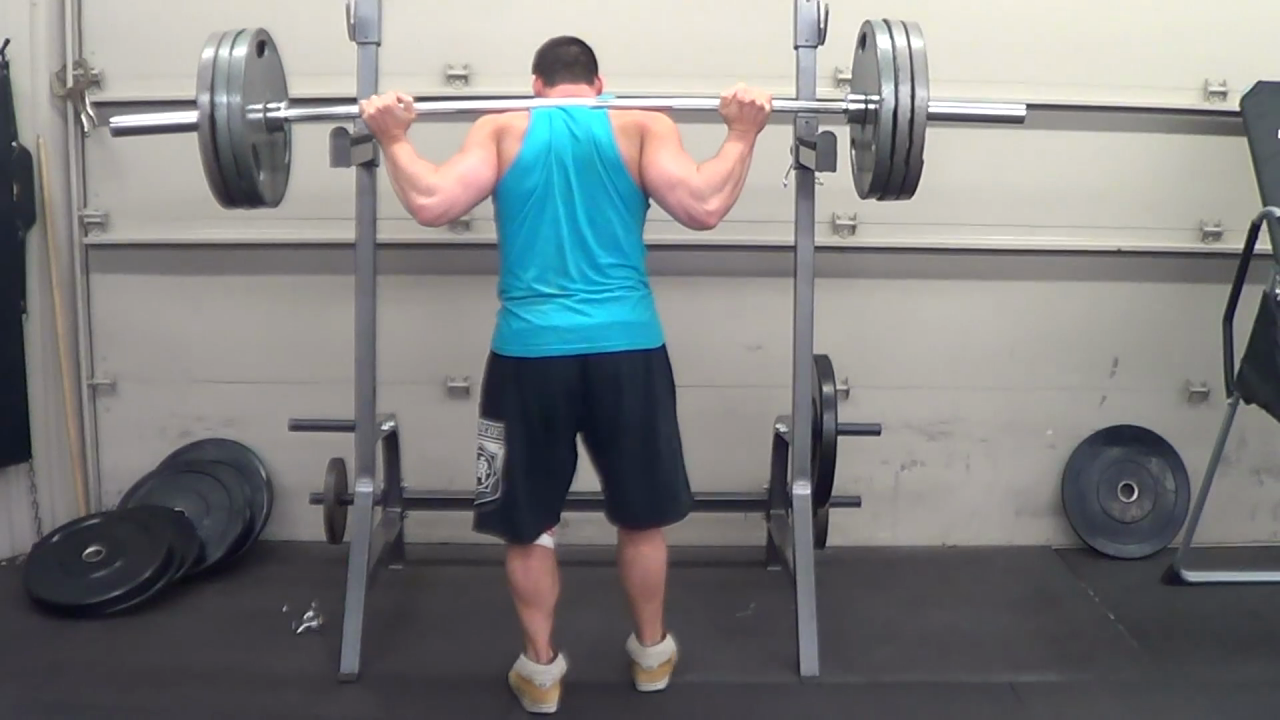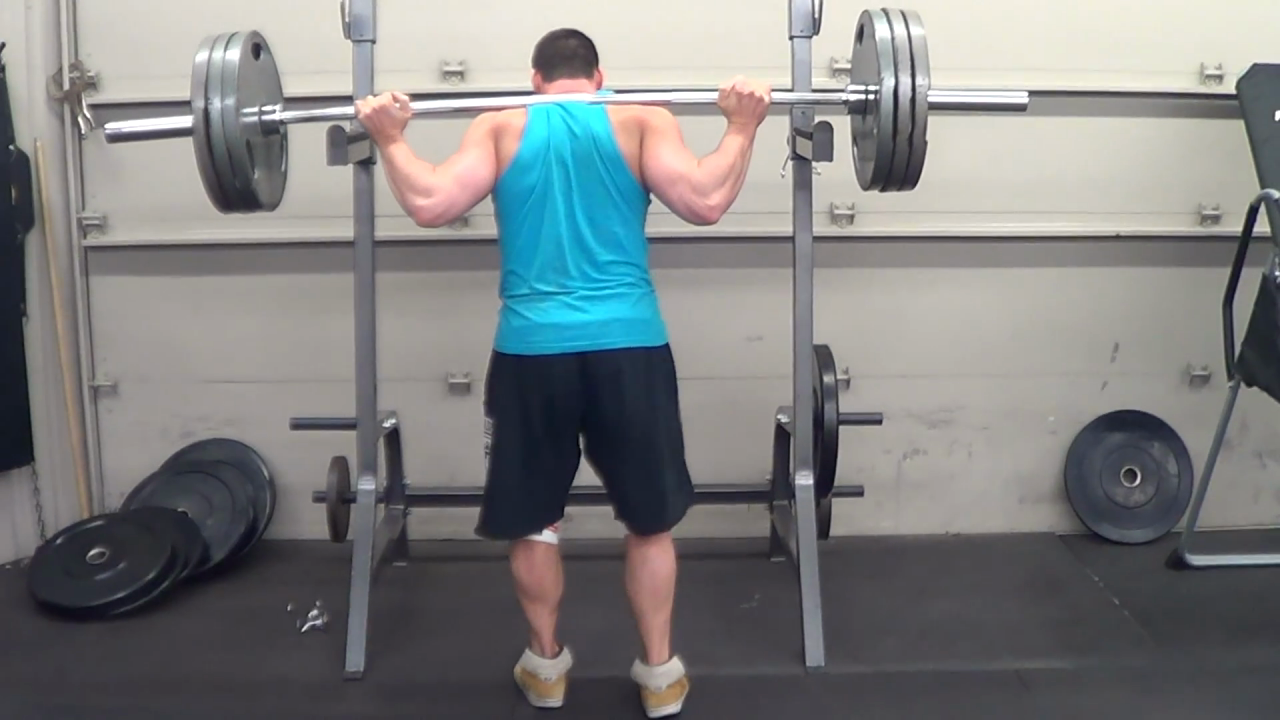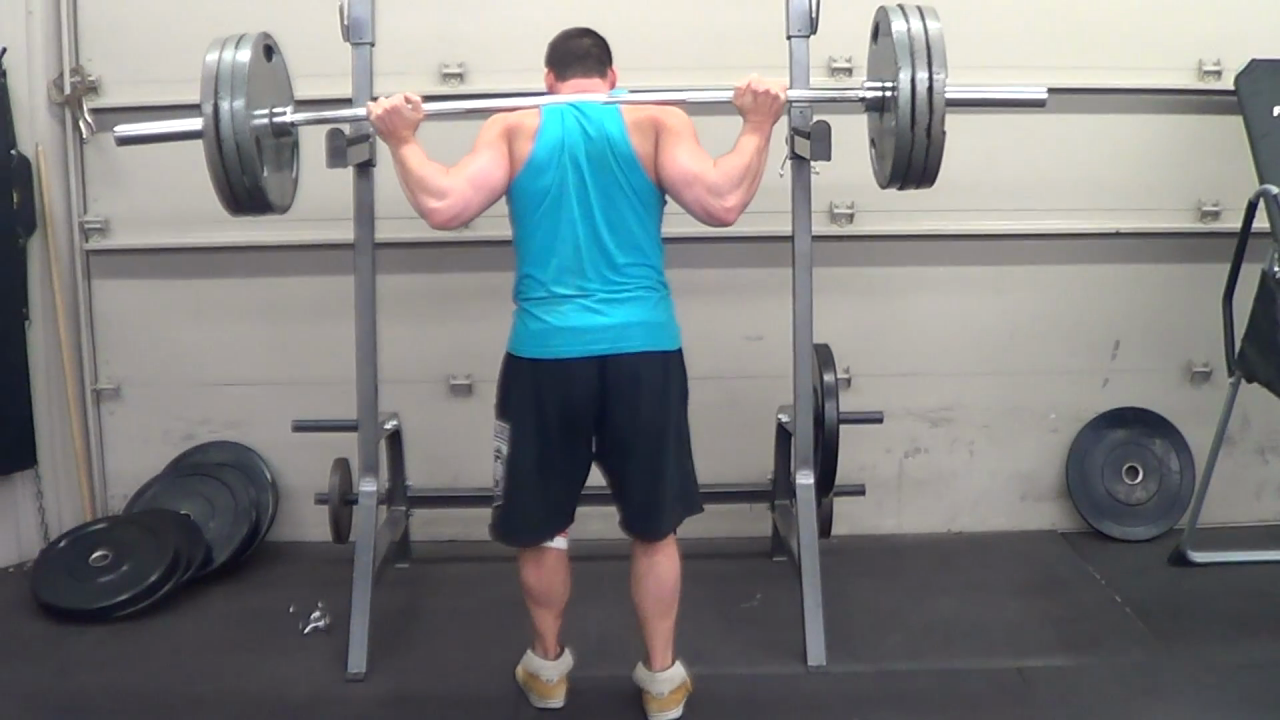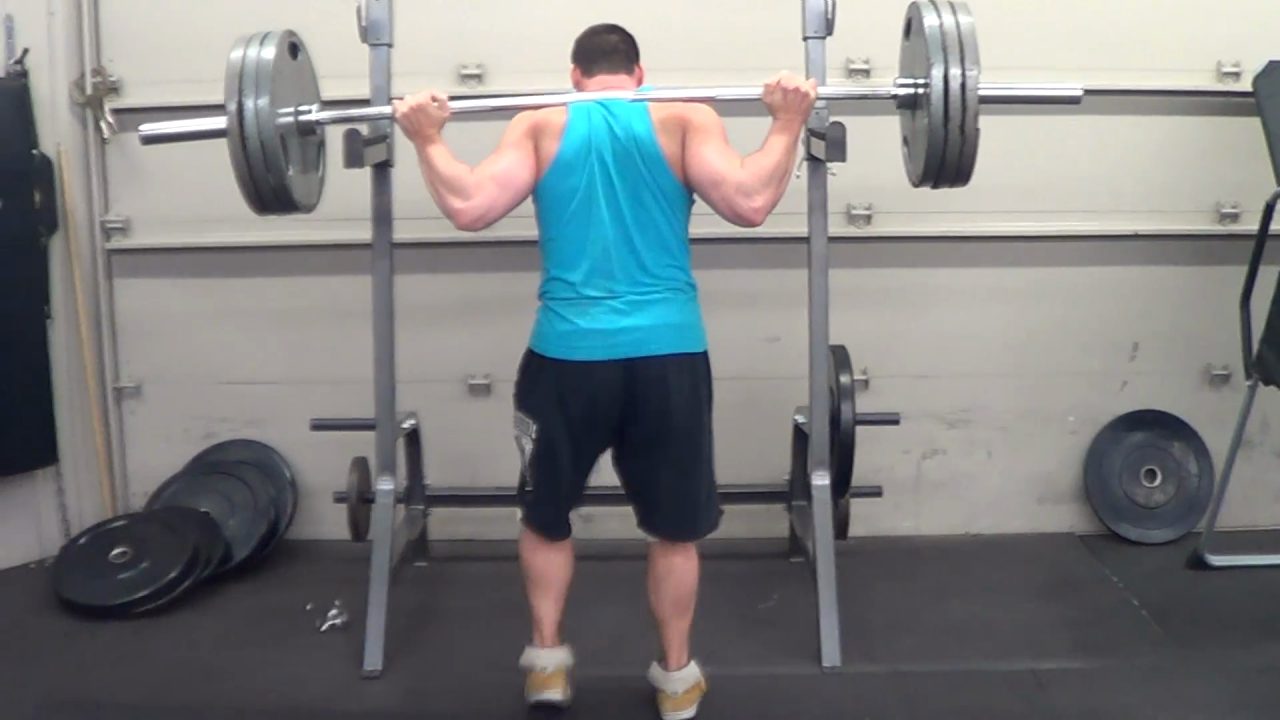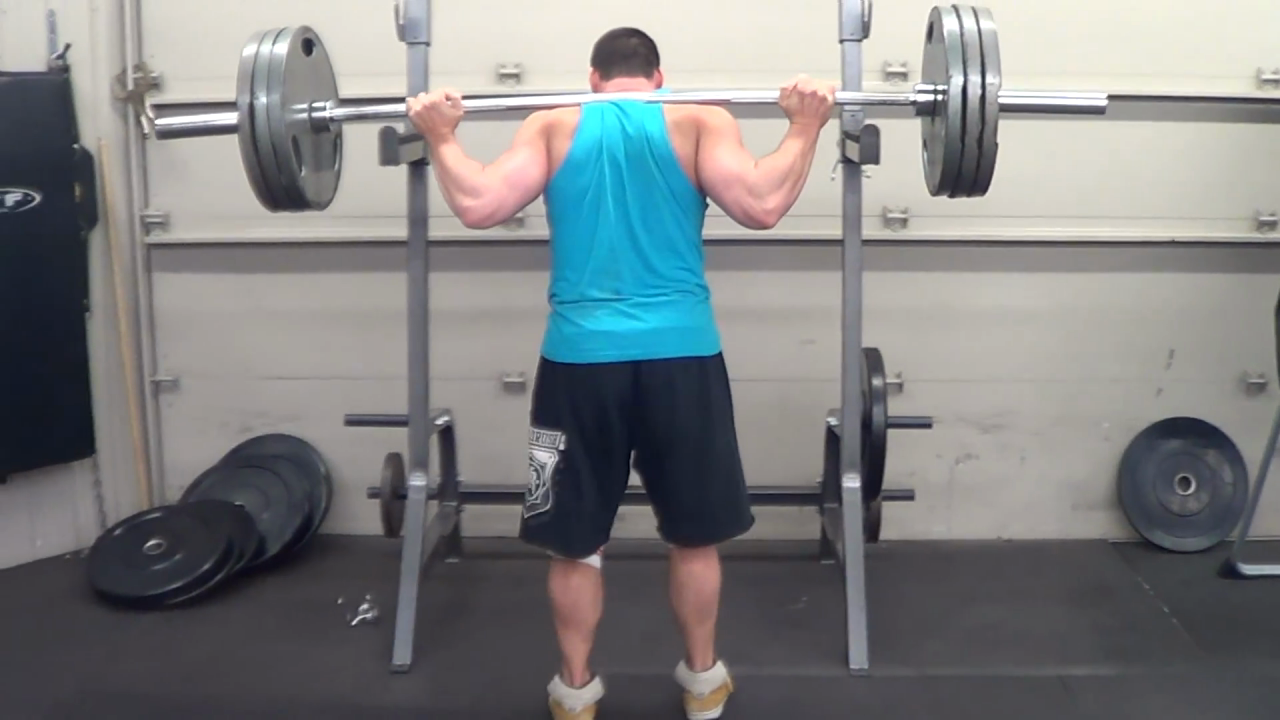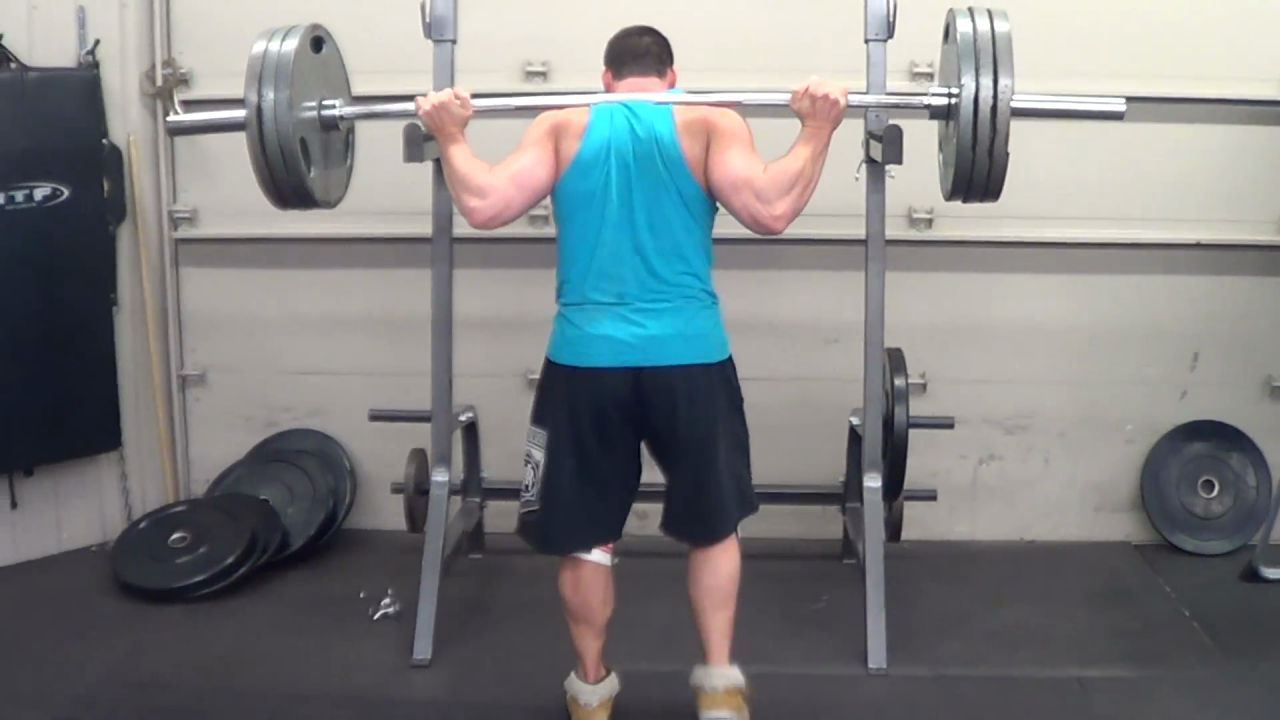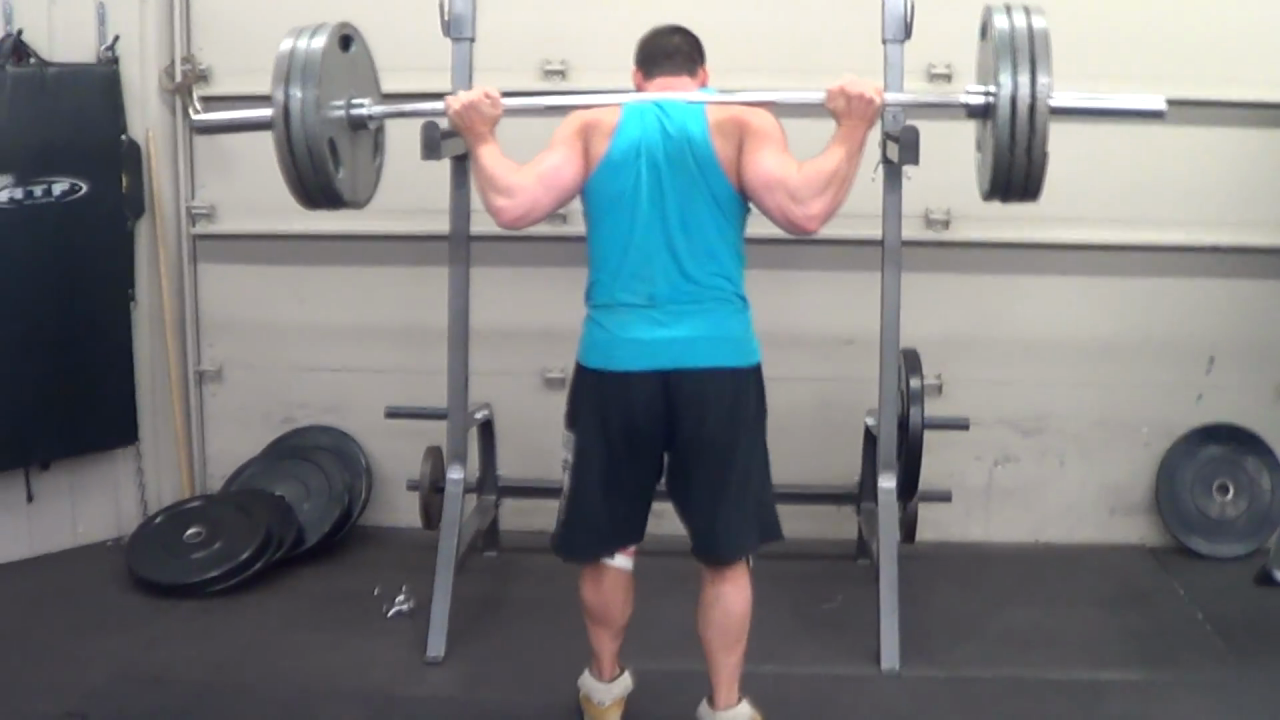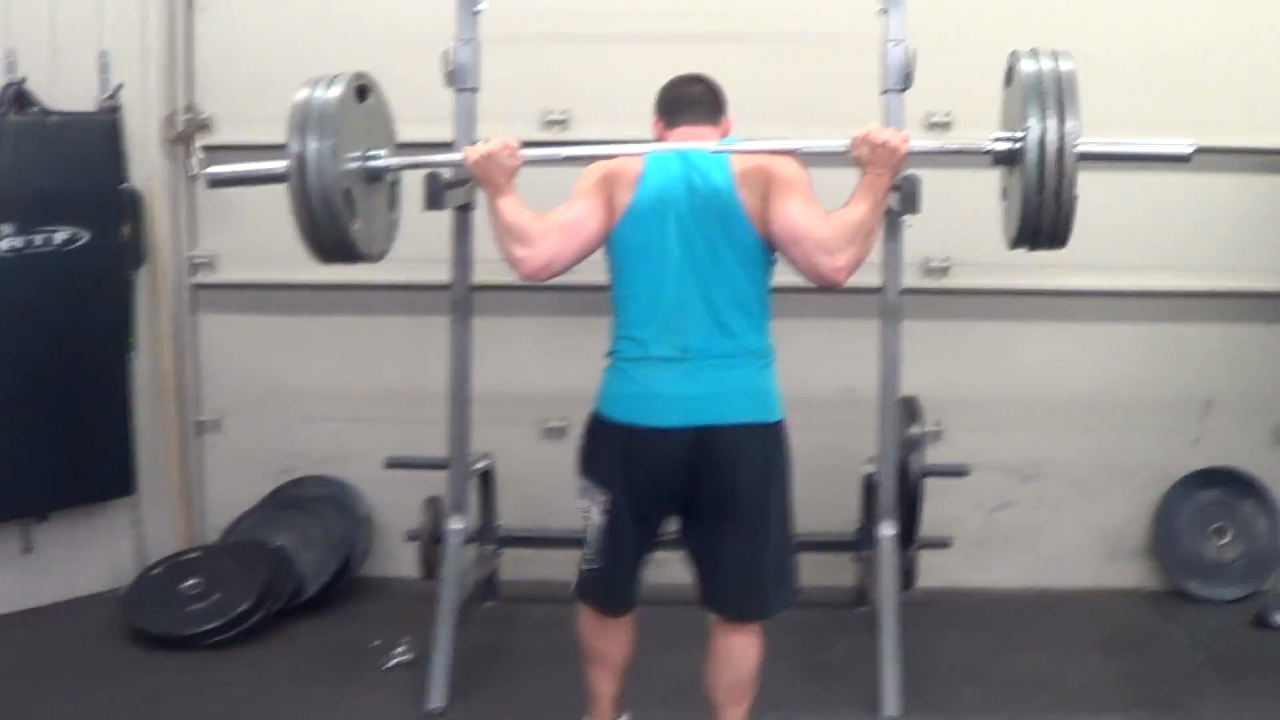
dt=0.3s
person 1, frame 1
left shoulder: (501, 127)
right shoulder: (641, 124)
left elbow: (431, 204)
right elbow: (703, 207)
left wrist: (392, 137)
right wrist: (742, 134)
left hip: (529, 351)
right hip: (626, 347)
left knee: (527, 523)
right knee: (644, 513)
right ankle: (652, 649)
person 1, frame 2
left shoulder: (499, 126)
right shoulder: (642, 120)
left elbow: (429, 204)
right elbow: (707, 202)
left wrist: (389, 137)
right wrist: (742, 125)
left hip: (531, 350)
right hip: (630, 346)
left knee: (530, 521)
right knee: (650, 522)
left ankle: (546, 664)
person 1, frame 3
left shoulder: (513, 127)
right shoulder: (656, 120)
left elbow: (444, 208)
right elbow: (722, 203)
left wrist: (401, 140)
right wrist: (757, 125)
left hip: (544, 352)
right hip: (644, 349)
left knee: (538, 526)
right knee: (654, 527)
person 1, frame 4
left shoulder: (538, 125)
right shoulder: (684, 118)
left elbow: (469, 208)
right elbow: (750, 203)
left wrist: (427, 138)
right wrist: (788, 123)
left hip: (568, 352)
right hip: (669, 351)
left knee: (545, 514)
right knee: (674, 528)
left ankle: (546, 659)
person 1, frame 5
left shoulder: (553, 125)
right shoulder: (699, 120)
left elbow: (478, 206)
right elbow: (762, 205)
left wrist: (440, 137)
right wrist: (805, 126)
left hip: (579, 357)
right hip: (682, 354)
left knee: (574, 541)
right knee: (696, 533)
person 1, frame 6
left shoulder: (562, 126)
right shoulder: (710, 122)
left elbow: (484, 206)
right elbow: (769, 211)
left wrist: (450, 136)
right wrist: (817, 129)
left hip: (585, 359)
right hip: (689, 357)
left knee: (583, 536)
right knee: (714, 525)
person 1, frame 7
left shoulder: (591, 125)
right shoulder: (742, 122)
left elbow: (513, 206)
right elbow: (806, 210)
left wrist: (479, 137)
right wrist: (853, 129)
left hip: (614, 365)
right hip: (717, 366)
left knee: (603, 546)
right knee: (724, 554)
person 1, frame 8
left shoulder: (614, 176)
right shoulder: (768, 173)
left elbow: (535, 257)
right elbow: (831, 261)
left wrist: (499, 187)
right wrist: (877, 177)
left hip: (633, 416)
right hip: (741, 418)
left knee: (606, 591)
right knee: (738, 608)
